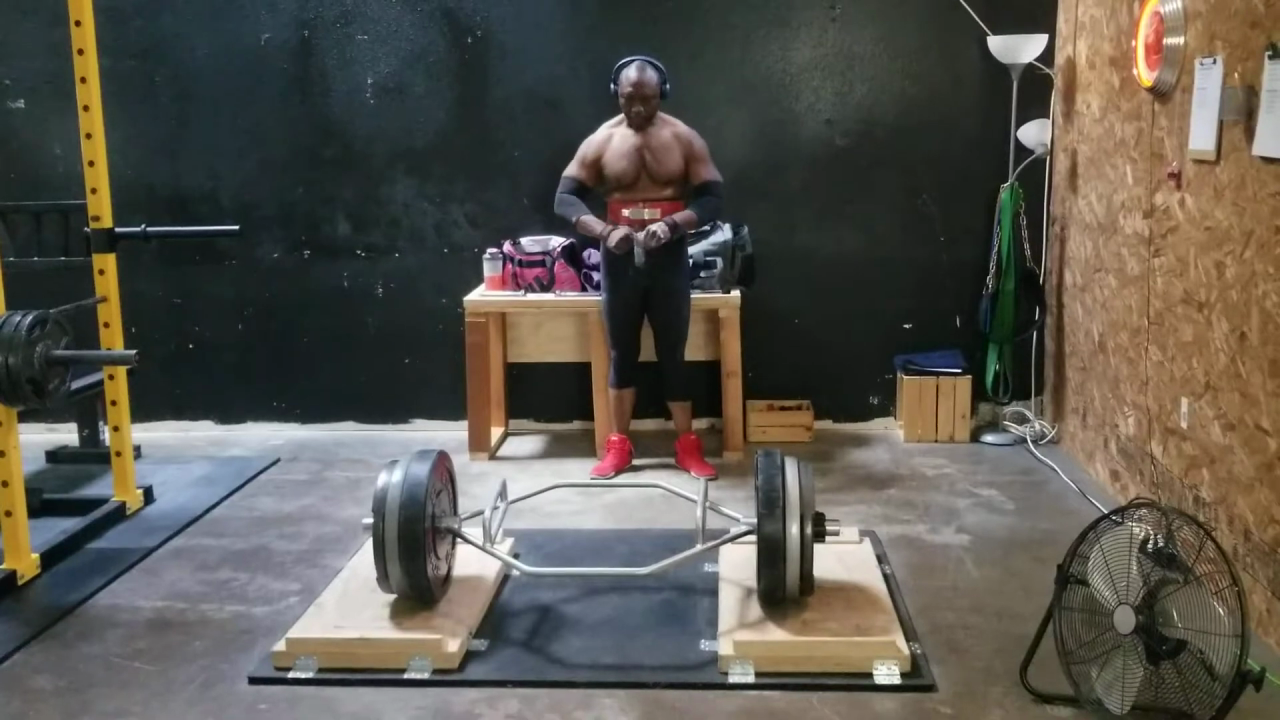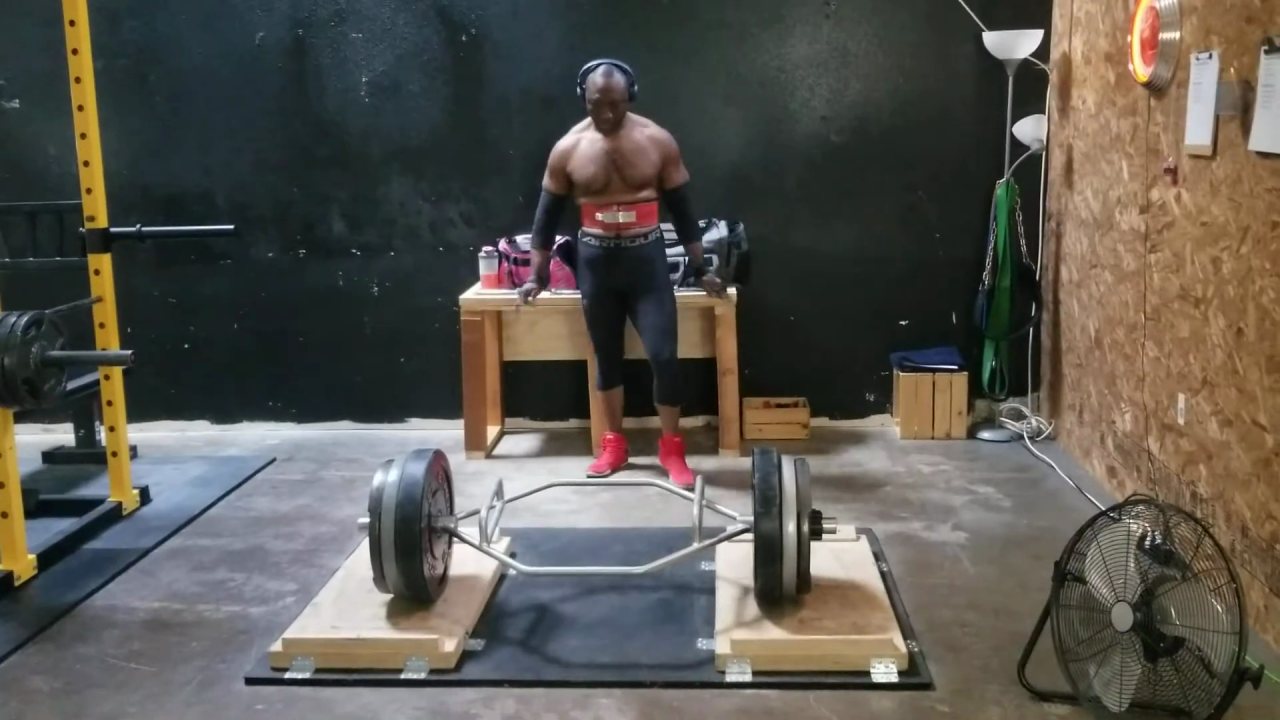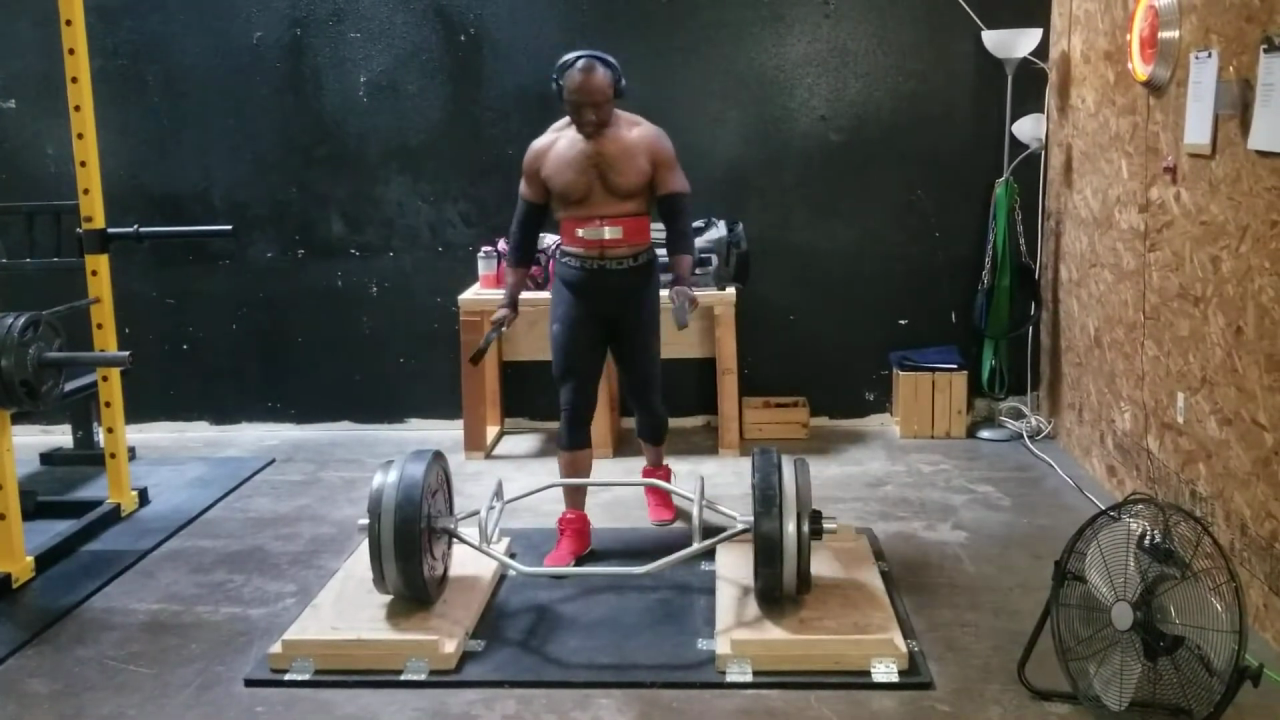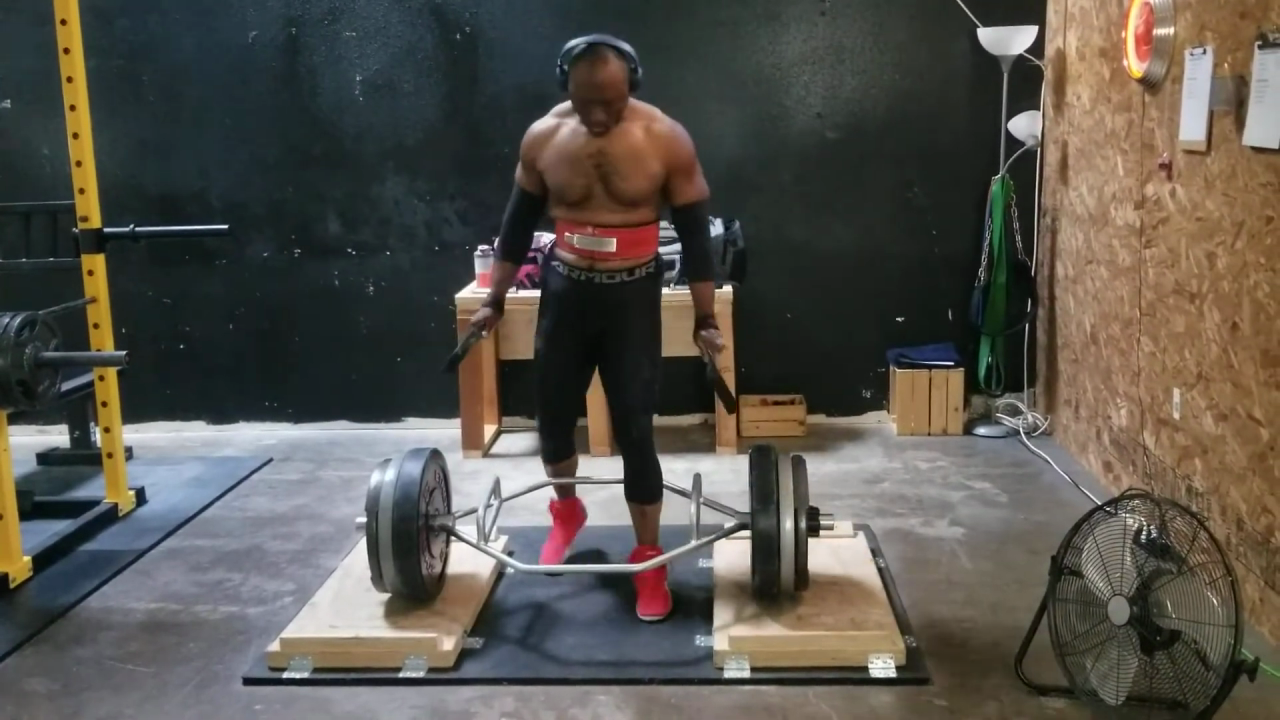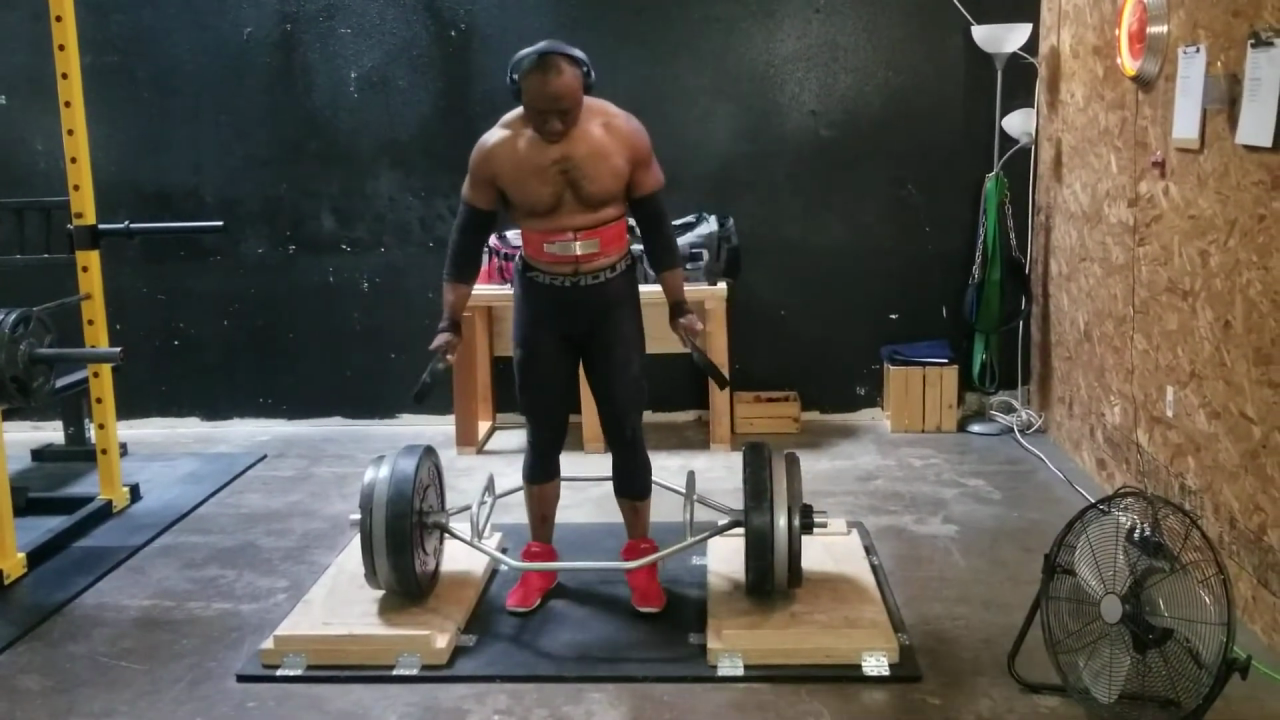
dt=1s
person 1, frame 1
left shoulder: (685, 139)
right shoulder: (599, 142)
left elbow: (713, 199)
right elbow: (564, 198)
left wrist: (673, 224)
right wrist: (604, 231)
left hip: (670, 256)
right hip: (620, 259)
left knee: (672, 354)
right knee: (622, 353)
left ankle: (688, 445)
right ankle: (619, 444)
person 1, frame 2
left shoulder: (658, 140)
right shoulder: (568, 148)
left elbow: (680, 206)
right elbow: (548, 212)
left wrist: (699, 268)
right wrist: (536, 274)
left hip: (646, 256)
right hip: (595, 259)
left knee: (663, 354)
right knee: (607, 356)
left ankle: (672, 447)
right ankle: (613, 443)
person 1, frame 3
left shoulder: (650, 141)
right shoulder: (543, 151)
left elbow: (678, 217)
right elbow: (525, 228)
left wrist: (681, 279)
right wrist: (510, 299)
left hip: (635, 279)
right hip: (574, 282)
left knee: (645, 390)
right knee: (574, 404)
left ankle: (656, 473)
right ankle: (574, 524)
person 1, frame 4
left shoulder: (667, 139)
right shoulder: (542, 137)
left elbow: (694, 233)
right elbow: (518, 222)
left wrist: (705, 318)
right wrist: (495, 300)
left hip: (633, 296)
right hip: (564, 291)
left knee: (634, 432)
right knee: (553, 418)
left ankle: (649, 560)
right ankle: (567, 510)
person 1, frame 5
left shoulder: (624, 133)
right shoulder: (495, 150)
left elbow: (655, 224)
right elbow: (468, 238)
left wrist: (678, 306)
right wrist: (451, 322)
left hip: (613, 296)
right hip: (541, 300)
left knee: (625, 431)
right knee: (544, 434)
left ankle: (640, 554)
right ankle: (540, 557)
